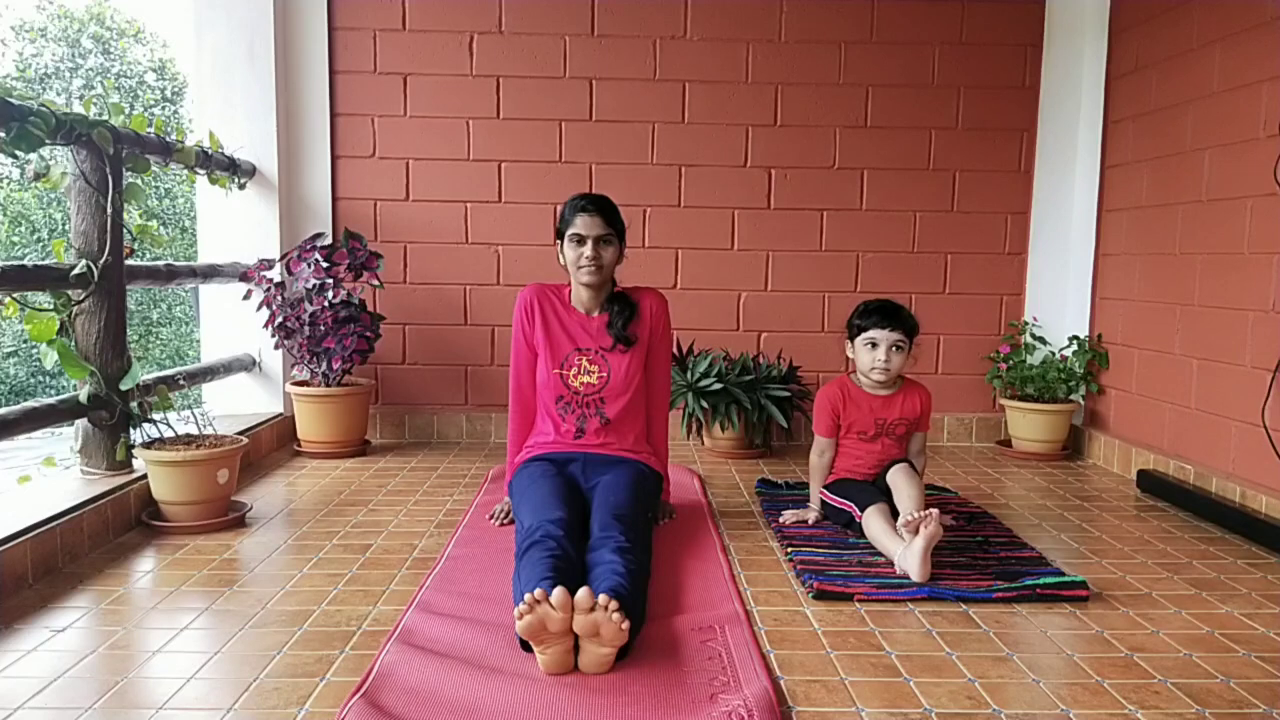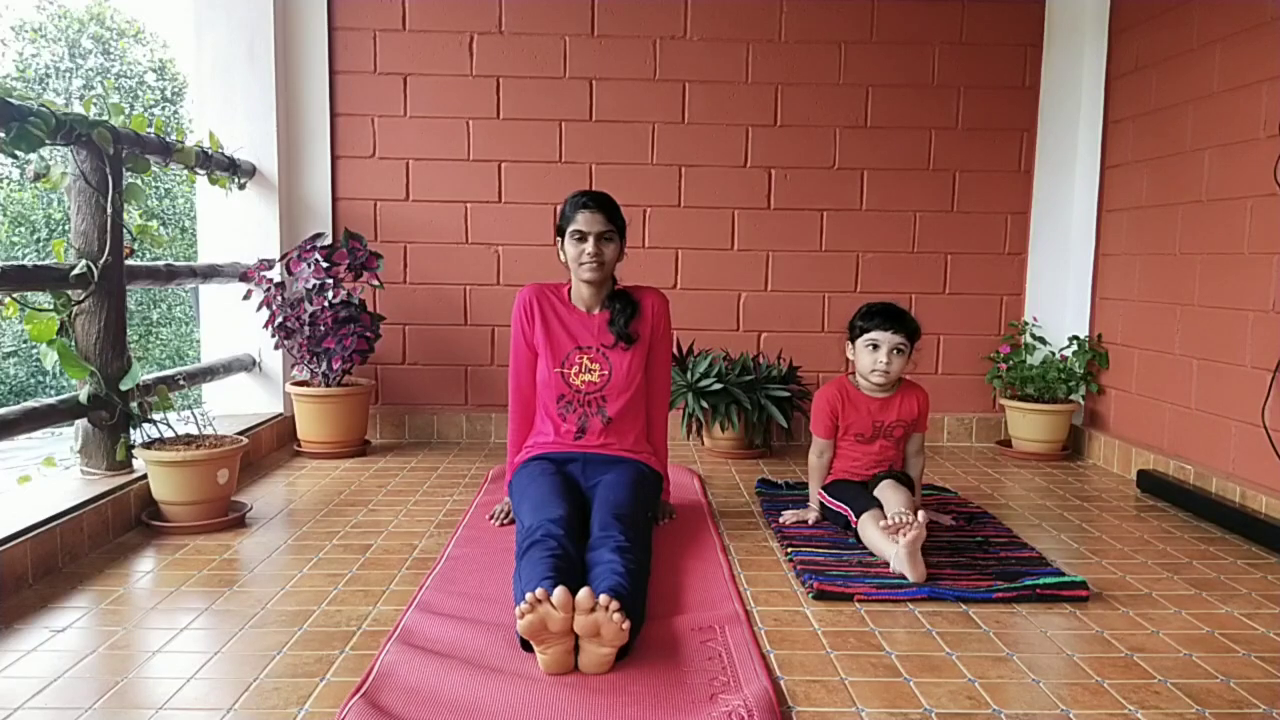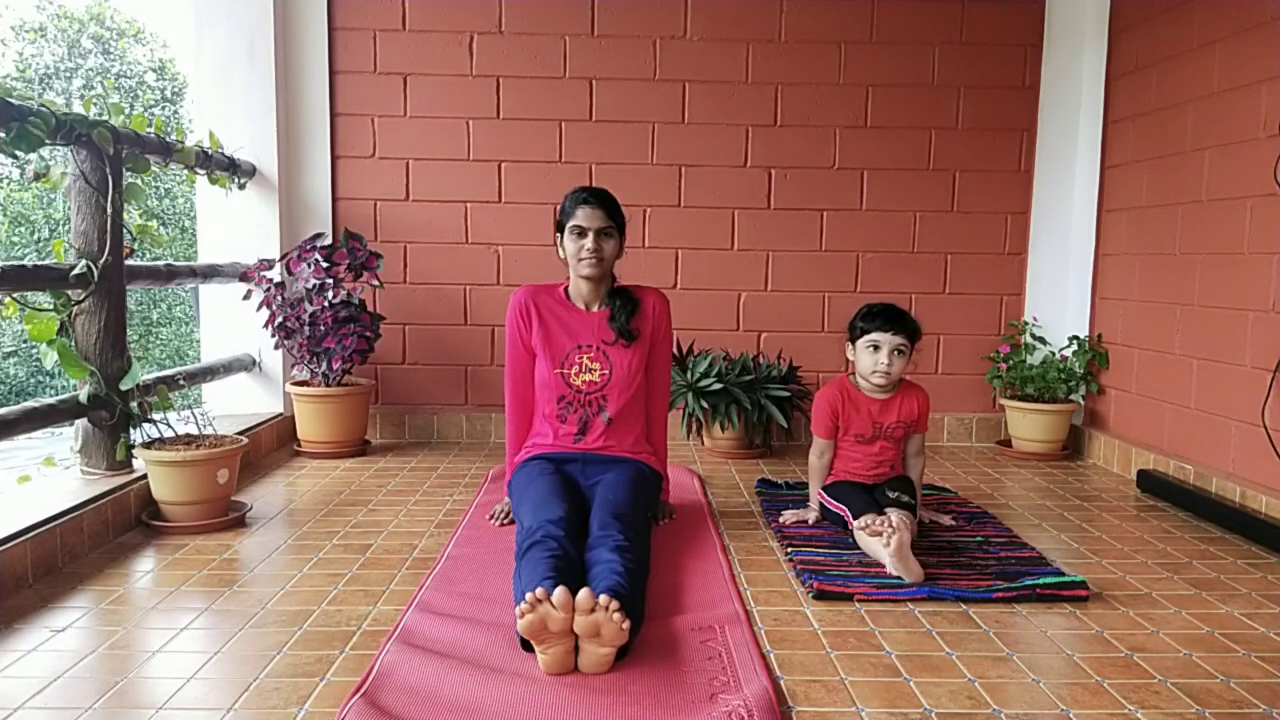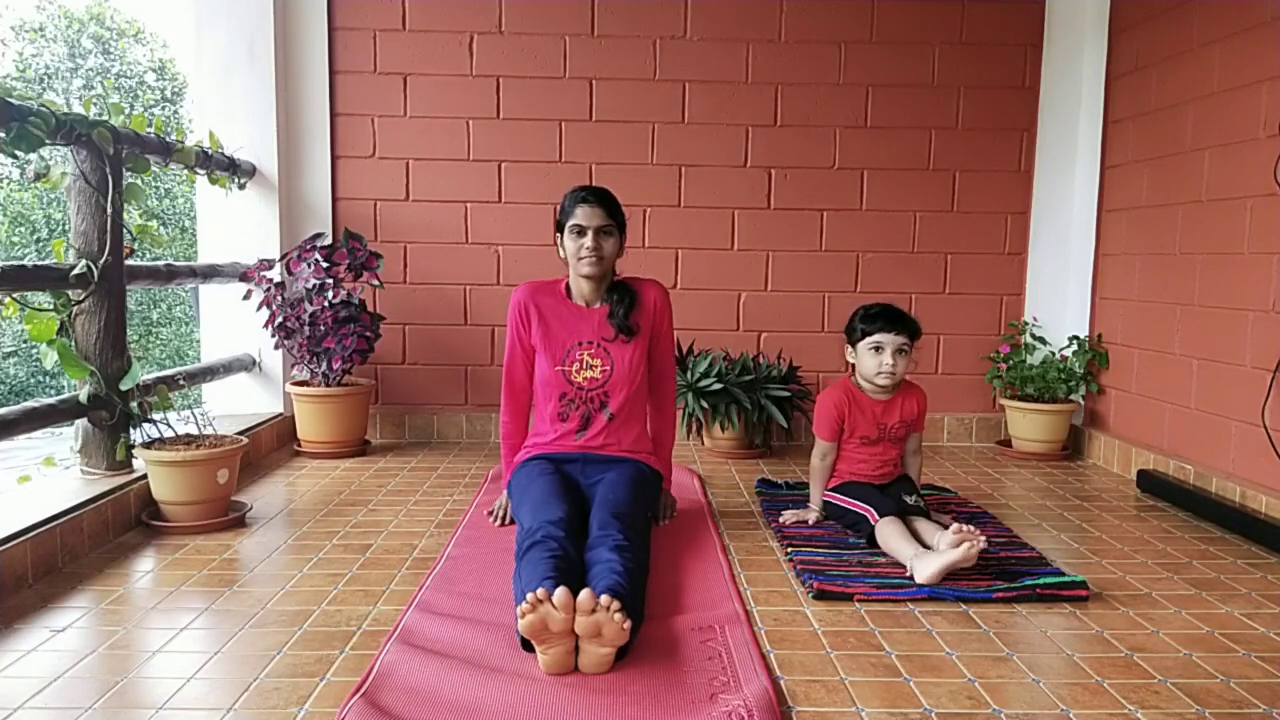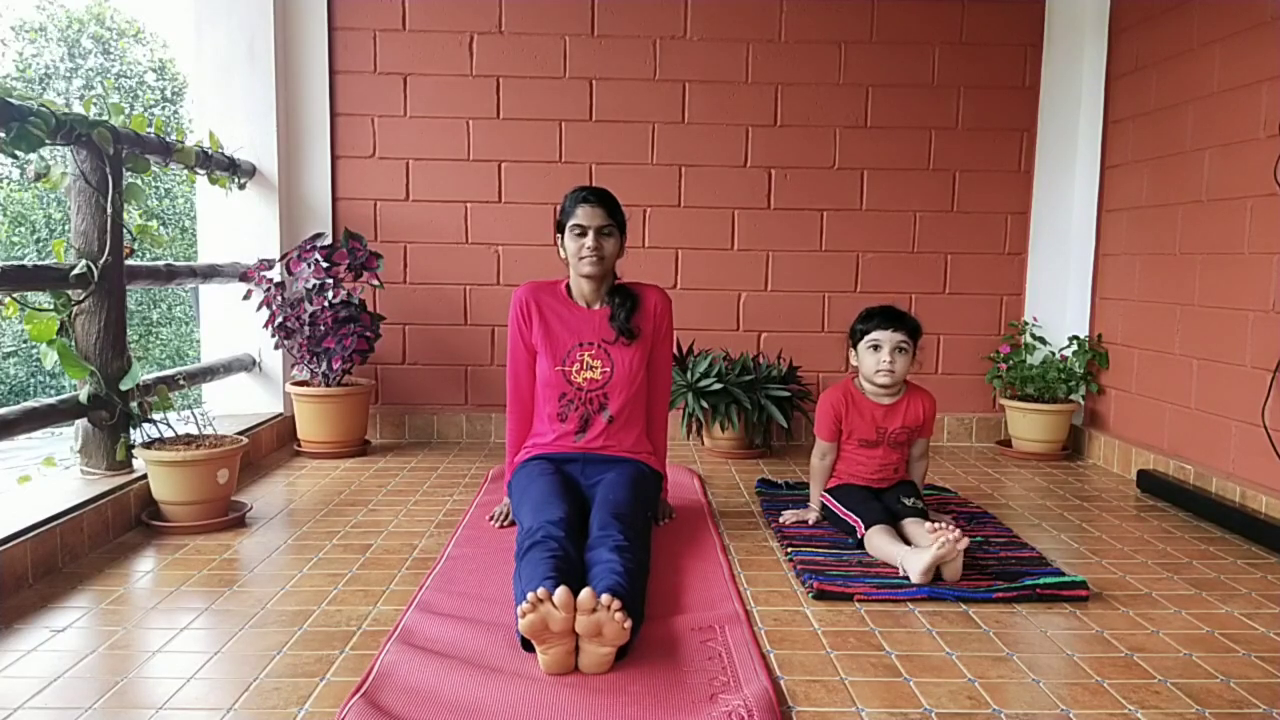
dt=0.4s
person 1, frame 1
left shoulder: (650, 307)
right shoulder: (534, 304)
left elbow: (657, 403)
right elbow: (522, 401)
left wrist: (658, 487)
right wrist: (515, 481)
left hip: (623, 462)
right hip: (547, 459)
left knee: (615, 532)
right knee: (547, 528)
left ankle: (608, 624)
right ankle: (547, 627)
person 1, frame 2
left shoulder: (650, 307)
right shoulder: (533, 303)
left elbow: (658, 403)
right elbow: (522, 401)
left wrist: (660, 487)
right wrist: (515, 481)
left hip: (624, 463)
right hip: (547, 459)
left knee: (615, 532)
right knee: (548, 527)
left ankle: (607, 623)
right ankle: (547, 624)
person 1, frame 3
left shoulder: (650, 306)
right shoulder: (528, 305)
left elbow: (657, 403)
right elbow: (518, 403)
left wrist: (659, 487)
right wrist: (515, 480)
left hip: (623, 463)
right hip: (546, 460)
left knee: (613, 532)
right knee: (548, 527)
left ankle: (606, 624)
right ankle: (548, 626)
person 1, frame 4
left shoulder: (650, 299)
right shoulder: (530, 301)
left elbow: (662, 395)
right elbow: (515, 398)
left wrist: (661, 479)
right wrist: (510, 481)
left hip: (624, 462)
right hip: (546, 460)
left knee: (614, 532)
right knee: (548, 528)
left ankle: (605, 624)
right ankle: (549, 626)
person 1, frame 5
left shoulder: (651, 304)
right shoulder: (530, 302)
left elbow: (658, 401)
right elbow: (520, 400)
left wrist: (657, 484)
right wrist: (514, 482)
left hip: (624, 462)
right hip: (546, 459)
left knee: (614, 532)
right knee: (548, 527)
left ankle: (607, 623)
right ankle: (549, 626)
person 2, frame 1
left shoulder: (918, 396)
right shoulder: (833, 394)
left elbow: (916, 453)
right elbow: (822, 453)
left wrist: (914, 500)
right wrist: (815, 505)
left hip: (890, 483)
right hip: (843, 484)
left knee: (902, 469)
right knee: (874, 505)
left ankle: (912, 527)
right ankle: (905, 555)
person 2, frame 2
left shoulder: (916, 397)
right shoulder: (832, 395)
left elbow: (915, 454)
right elbow: (820, 454)
left wrist: (915, 505)
right wrist: (815, 505)
left hip: (890, 483)
right hip: (842, 485)
left knee: (891, 486)
right knee: (869, 512)
left ankle: (905, 524)
right ankle: (900, 557)
person 2, frame 3
left shoulder: (916, 398)
right shoulder: (832, 396)
left elbow: (914, 455)
right elbow: (820, 454)
left wrist: (915, 504)
right wrist: (815, 505)
left hip: (891, 483)
right hip: (843, 484)
left knee: (897, 513)
right knee: (866, 516)
left ankle: (899, 538)
right ankle: (894, 559)
person 2, frame 4
left shoulder: (915, 396)
right shoulder: (835, 398)
left elbow: (912, 453)
right elbow: (823, 456)
left wrist: (913, 497)
right wrist: (816, 506)
left hip: (892, 482)
right hip: (845, 486)
left knee: (914, 515)
right knee: (884, 513)
left ankle: (947, 545)
right ankle: (920, 560)
person 2, frame 5
left shoulder: (922, 402)
right shoulder: (836, 399)
left elbow: (918, 458)
right elbow: (823, 456)
left wrist: (914, 498)
right wrist: (815, 506)
left hip: (895, 486)
right hip: (846, 487)
left knee: (913, 520)
right knee: (875, 522)
left ankle: (943, 553)
right ankle: (911, 559)
